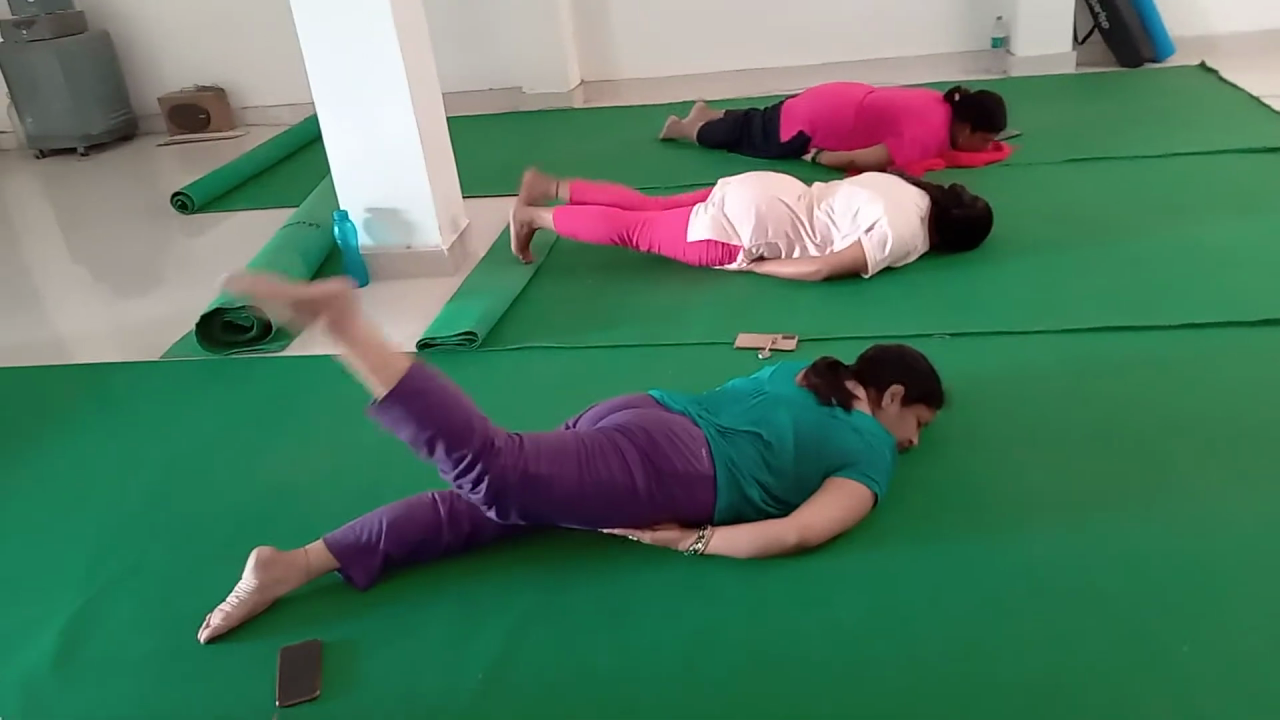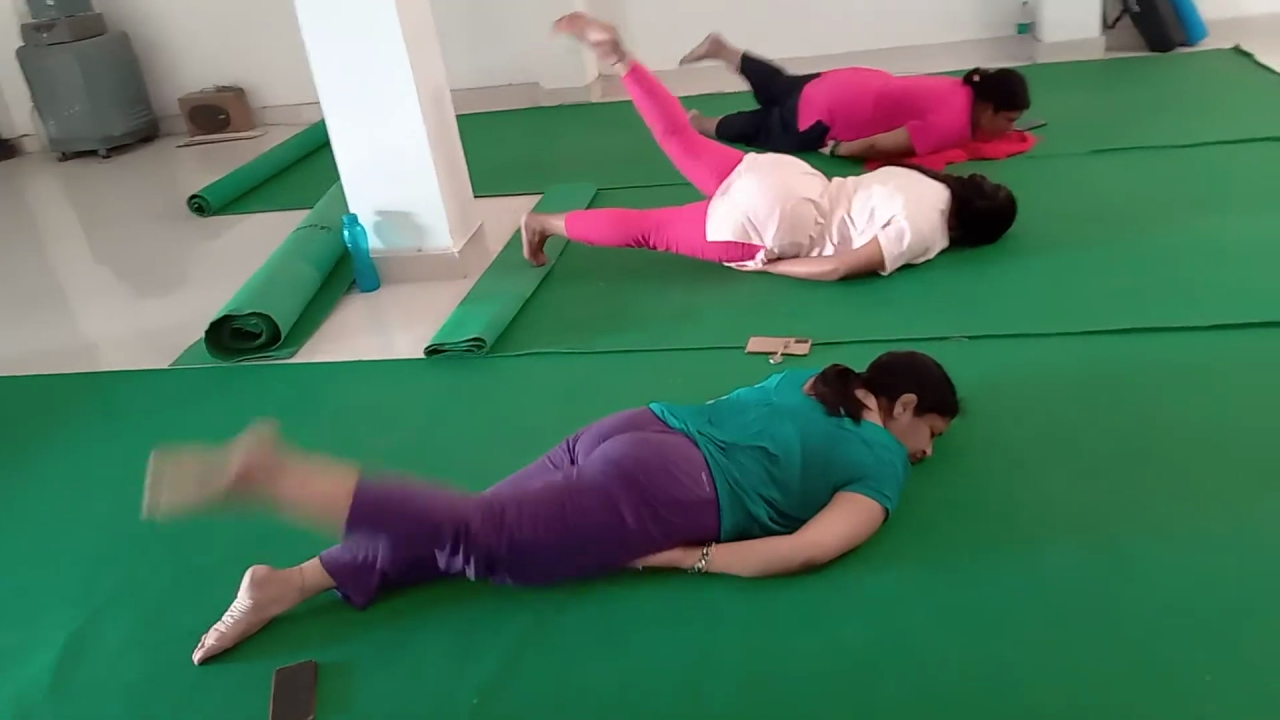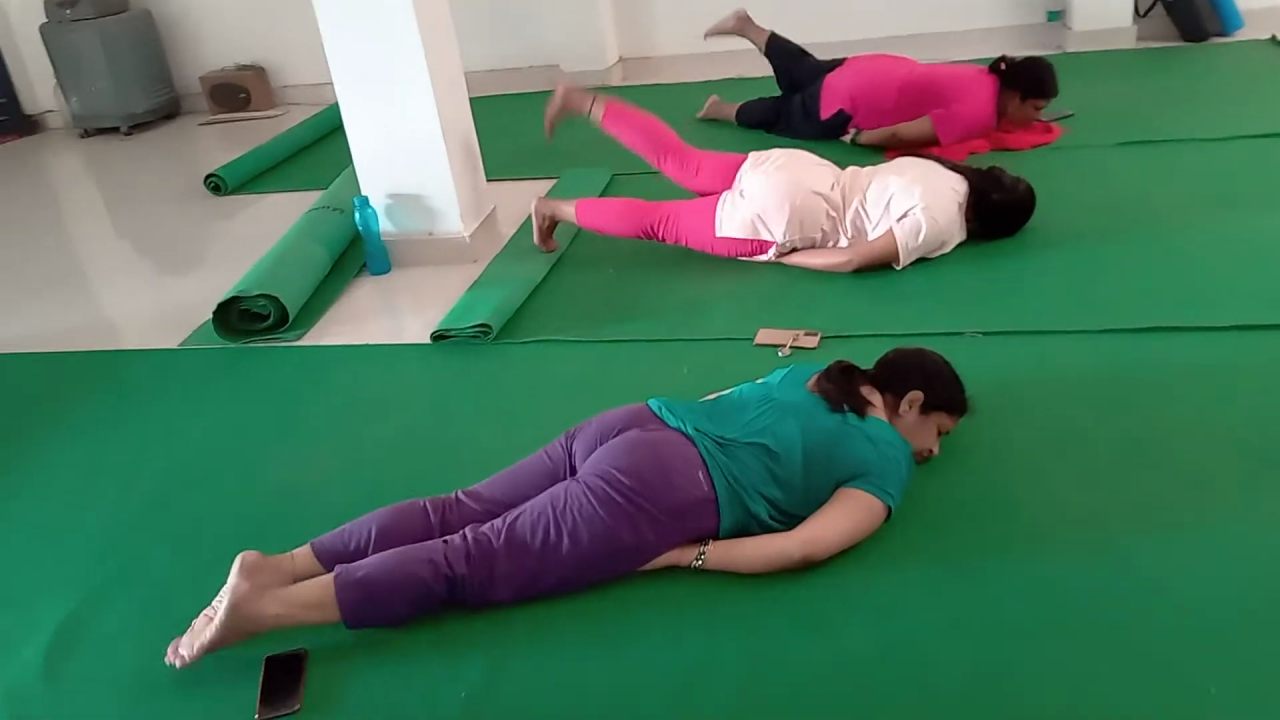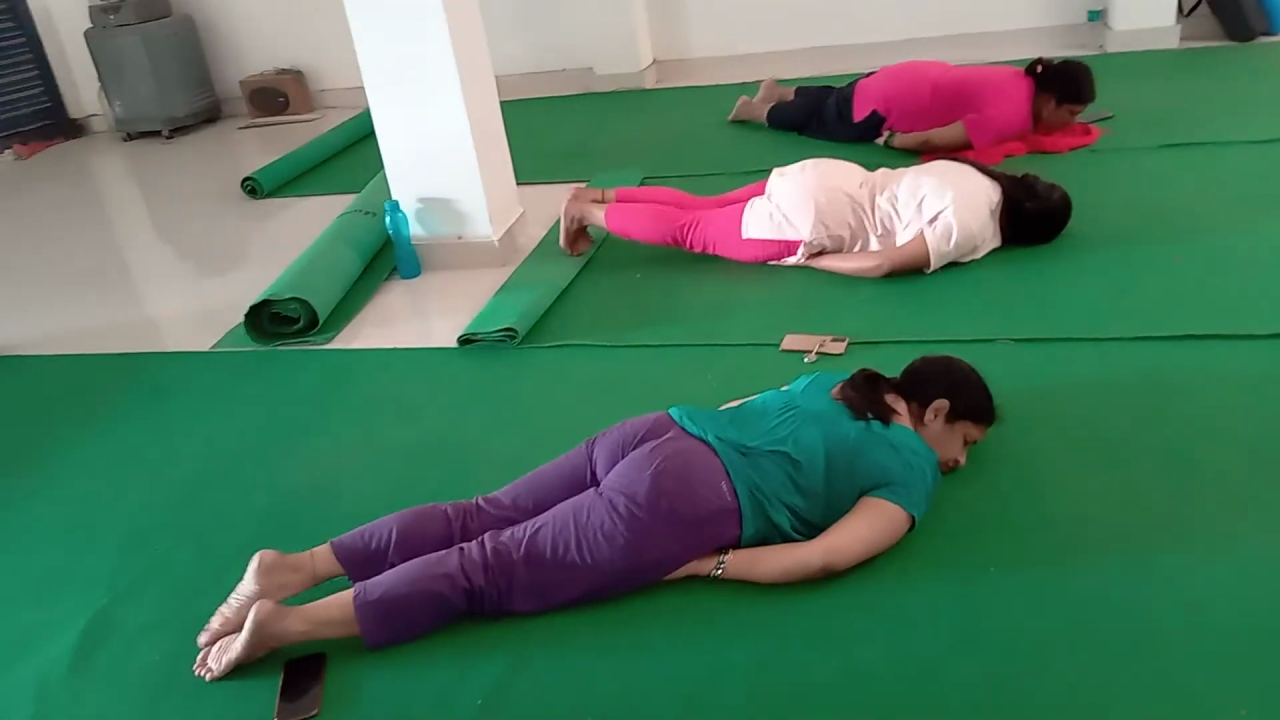
dt=0.4s
person 1, frame 1
left shoulder: (803, 375)
right shoulder: (871, 456)
right elbow: (801, 532)
right wrist: (687, 540)
left hip: (636, 407)
right hip: (663, 462)
left knee: (470, 508)
right knee: (493, 471)
left ankle: (290, 565)
right ankle: (338, 317)
person 1, frame 2
left shoulder: (812, 383)
right shoulder: (881, 468)
right elbow: (802, 550)
right wrist: (691, 555)
left hip: (634, 428)
right hip: (664, 491)
left knee: (456, 533)
right knee: (477, 539)
left ankle: (281, 584)
right ankle: (268, 471)
person 1, frame 3
left shoulder: (816, 377)
right shoulder: (886, 463)
right elbow: (806, 546)
right wrist: (688, 554)
left hip: (630, 425)
right hip: (659, 491)
left knee: (457, 514)
right knee: (470, 563)
left ankle: (274, 567)
right ankle: (267, 608)
person 1, frame 4
left shoulder: (842, 385)
right shoulder: (909, 473)
right elbow: (827, 556)
right wrist: (710, 563)
left hip: (653, 433)
right hip: (682, 503)
left knee: (479, 520)
right knee: (491, 571)
left ankle: (291, 565)
right ankle: (286, 623)
person 2, frame 1
left shoulder: (909, 188)
right shoulder: (904, 236)
right elbow: (822, 269)
right wrist: (755, 265)
left hip: (764, 191)
right hip: (749, 229)
left knee: (648, 207)
right knee: (638, 231)
left ankle: (549, 188)
right ankle: (537, 216)
person 2, frame 2
left shoulder: (923, 181)
right shoulder: (922, 233)
right elbow: (839, 269)
right wrist: (766, 262)
left hip: (778, 175)
right hip: (761, 223)
left knee: (679, 137)
right knee: (649, 232)
left ankle: (615, 52)
right ankle: (547, 224)
person 2, frame 3
left shoulder: (944, 171)
right shoulder: (939, 223)
right elbow: (853, 260)
right wrist: (781, 255)
left hip: (796, 174)
right hip: (783, 216)
left knee: (676, 158)
right knee: (661, 221)
left ankle: (583, 102)
right ankle: (558, 208)
person 2, frame 4
left shoulder: (977, 177)
right shoulder: (972, 228)
right elbow: (884, 265)
right wrist: (814, 260)
left hip: (825, 178)
right hip: (809, 221)
left knee: (699, 207)
right knee: (691, 230)
left ankle: (598, 195)
right ankle: (589, 213)
person 3, frame 1
left shoulder: (945, 104)
right shoulder: (929, 139)
right elbow: (856, 161)
right wrist: (815, 157)
left hip: (838, 100)
right hip: (809, 124)
left knee: (757, 125)
right knee: (748, 136)
left ankle: (707, 113)
right ankle: (685, 130)
person 3, frame 2
left shoulder: (965, 90)
right shoulder: (953, 125)
right elbow: (876, 146)
right wrist: (833, 150)
left hip: (850, 86)
right hip: (821, 116)
left knee: (779, 89)
right knee: (762, 130)
left ankle: (720, 49)
right ankle: (702, 124)
person 3, frame 3
left shoulder: (992, 78)
right shoulder: (978, 114)
right elbow: (899, 136)
right wrist: (856, 138)
left hip: (874, 74)
right hip: (844, 103)
left knee: (803, 72)
right knee: (783, 117)
left ankle: (745, 25)
right ankle: (724, 110)
person 3, frame 4
left shoulder: (1026, 81)
right shoulder: (1013, 117)
right elbow: (932, 141)
right wrist: (890, 141)
left hip: (910, 81)
right hip: (881, 107)
left knee: (832, 103)
right knee: (816, 118)
left ankle: (776, 91)
right ankle: (755, 111)
